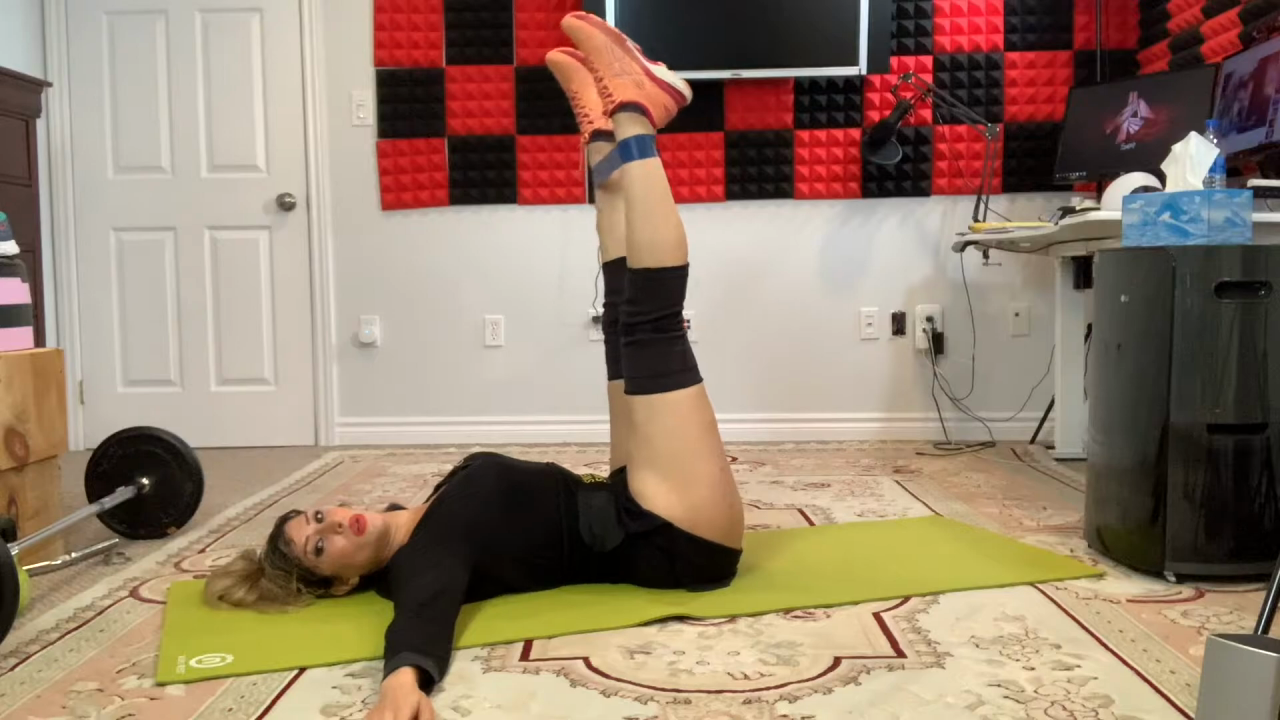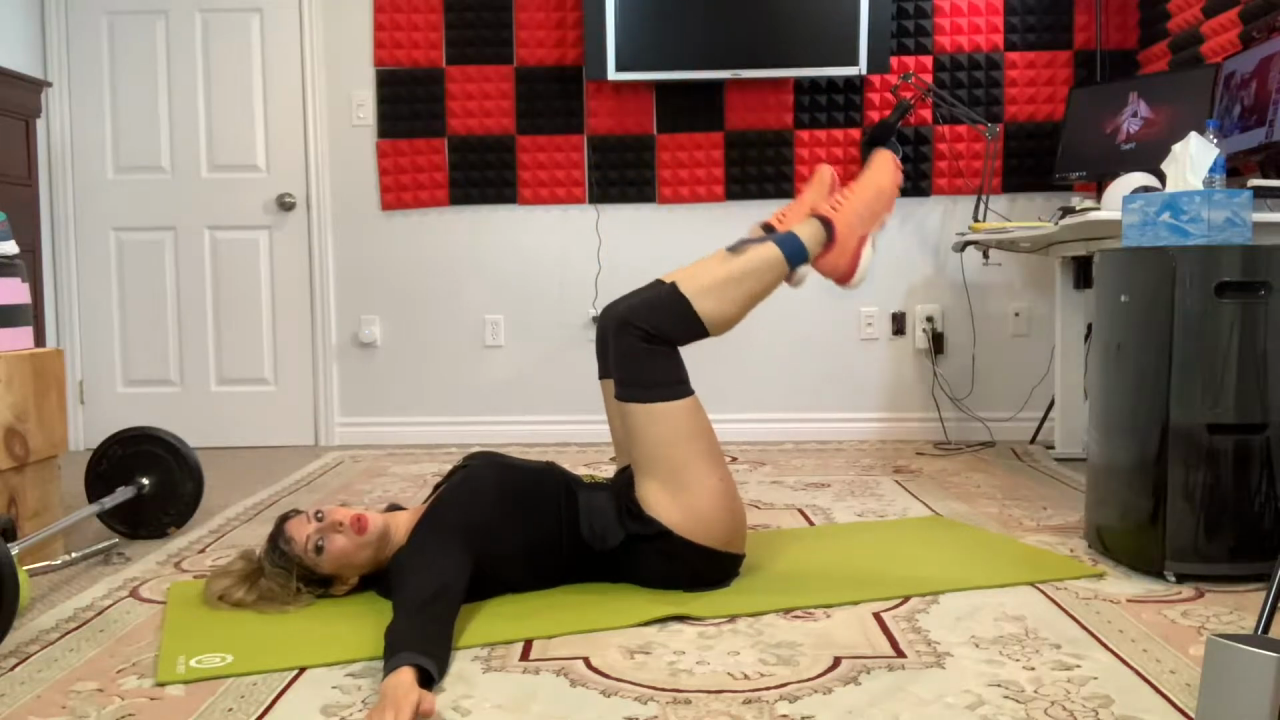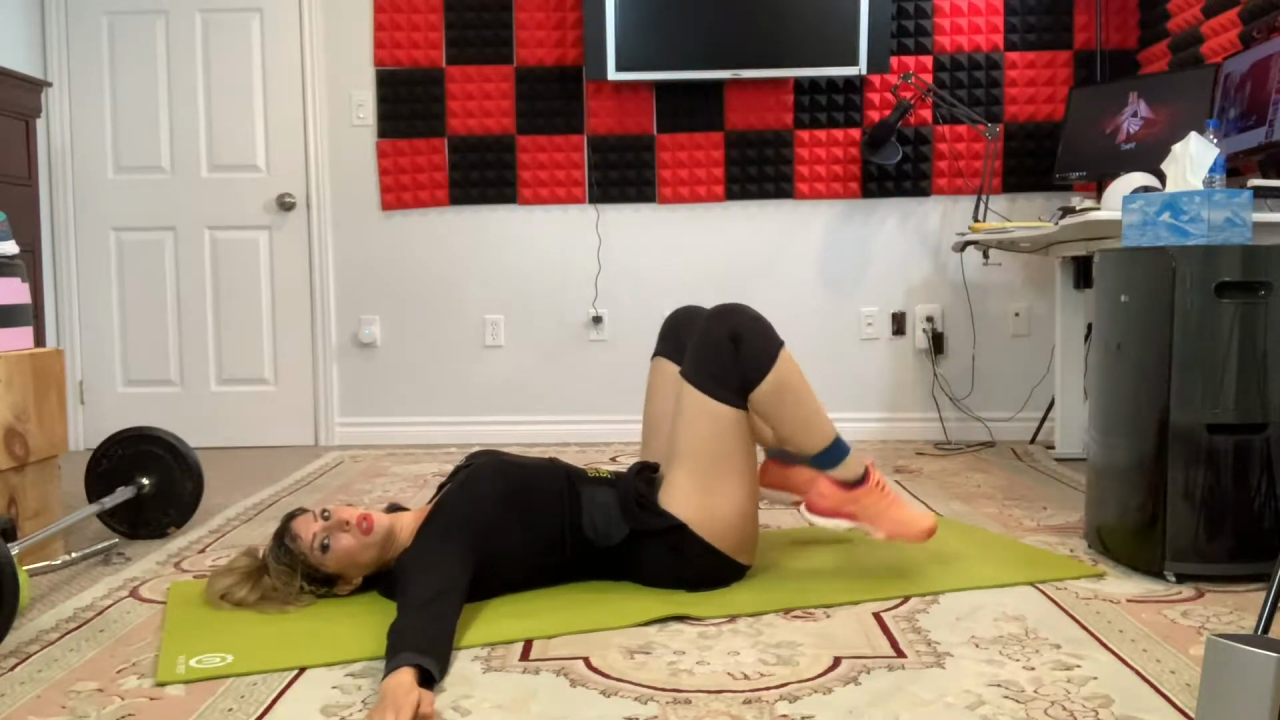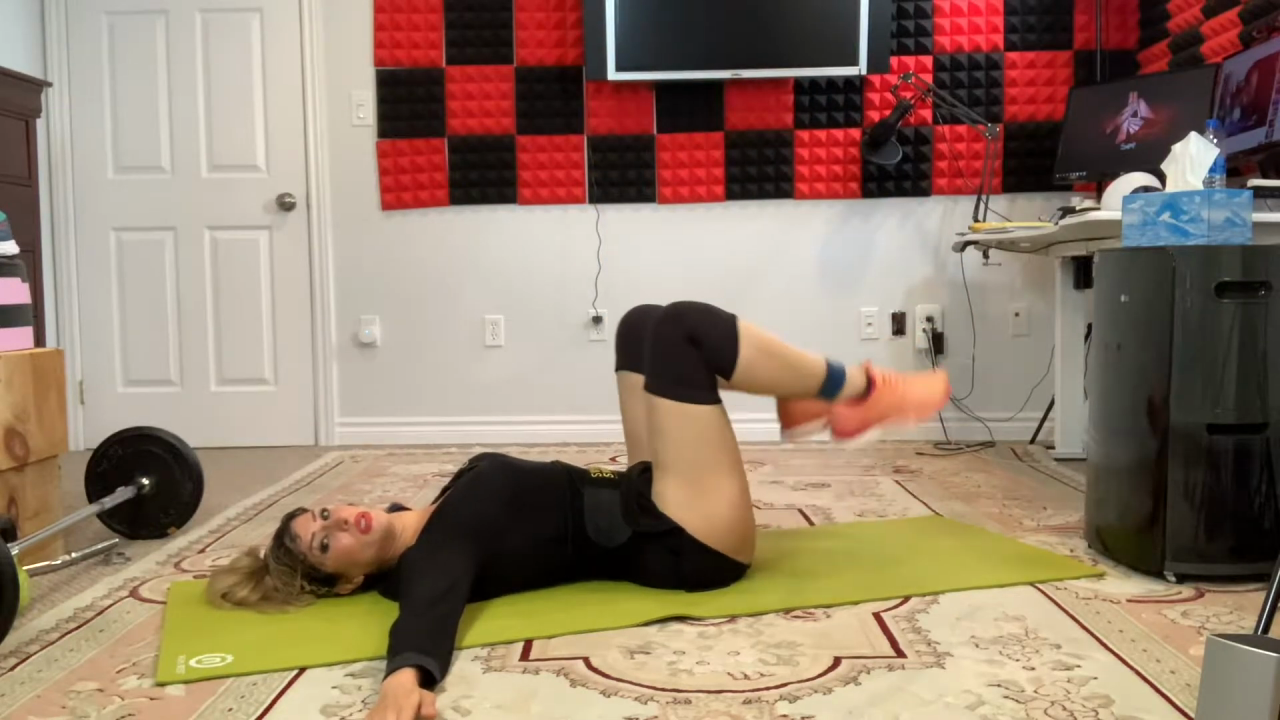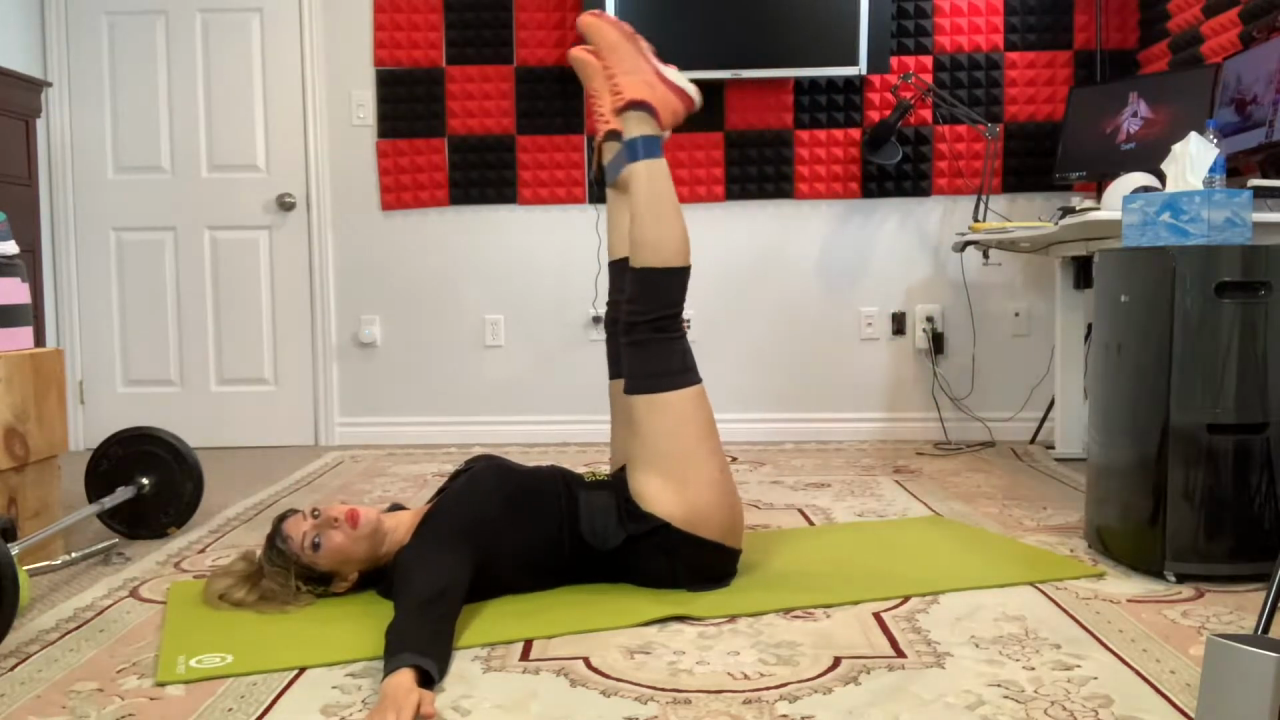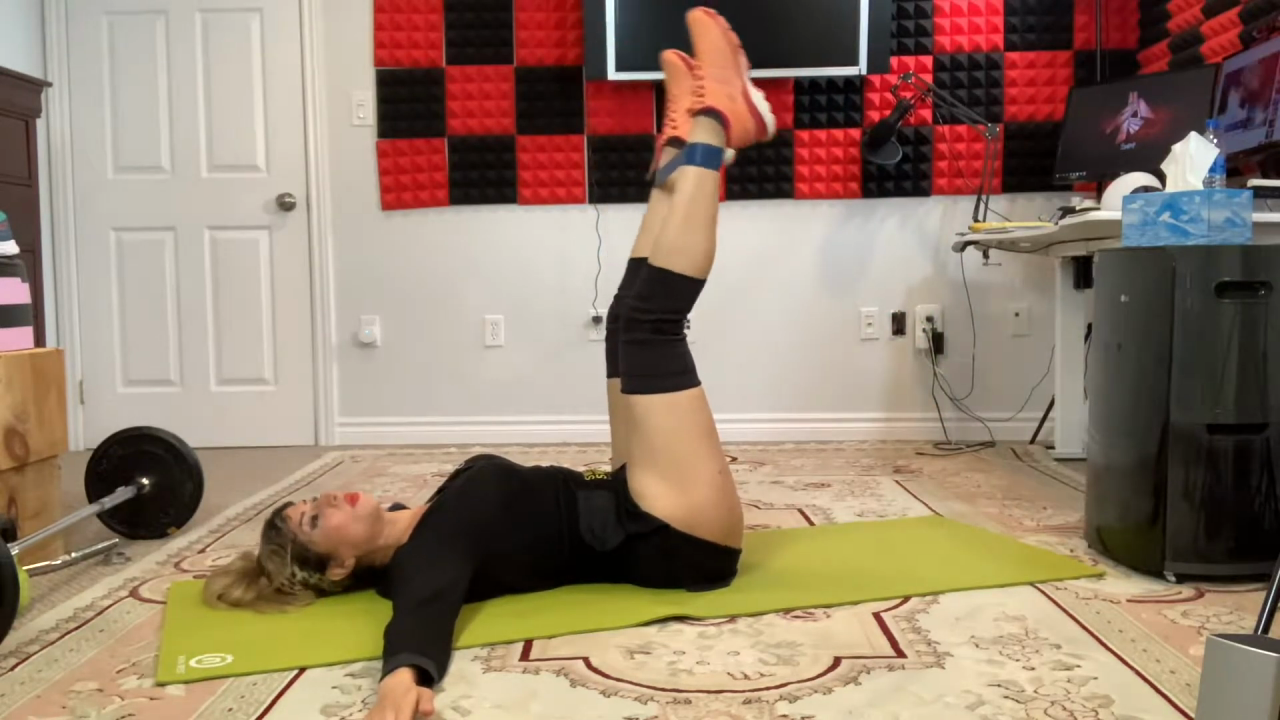
dt=0.7s
person 1, frame 1
left shoulder: (421, 522)
right shoulder: (418, 563)
right elbow: (424, 614)
left hip: (627, 513)
right hip: (680, 544)
right knee: (649, 321)
left ankle: (607, 132)
right ankle: (629, 116)
person 1, frame 2
left shoulder: (417, 522)
right shoulder: (416, 564)
right elbow: (422, 613)
left hip: (636, 521)
right hip: (681, 544)
left knee: (628, 326)
right knee: (633, 326)
left ankle: (789, 237)
right ankle: (822, 235)
person 1, frame 3
left shoulder: (424, 521)
right shoulder: (423, 562)
right elbow: (425, 616)
left hip: (638, 497)
right hip: (682, 544)
left knee: (691, 325)
right knee: (731, 330)
left ankle: (795, 468)
right ankle: (856, 489)
person 1, frame 4
left shoulder: (425, 521)
right shoulder: (424, 562)
right elbow: (427, 616)
left hip: (637, 509)
right hip: (685, 547)
left knee: (646, 324)
right knee: (680, 327)
left ankle: (819, 395)
right ankle: (857, 391)
person 1, frame 5
left shoulder: (422, 525)
right shoulder: (418, 563)
right elbow: (424, 612)
left hip: (632, 514)
right hip: (680, 543)
right knee: (647, 319)
left ankle: (623, 133)
right ankle: (640, 118)
person 1, frame 6
left shoulder: (418, 528)
right shoulder: (418, 561)
right elbow: (424, 610)
left hip: (631, 519)
right hip: (679, 543)
right knee: (643, 320)
right ankle: (712, 125)
